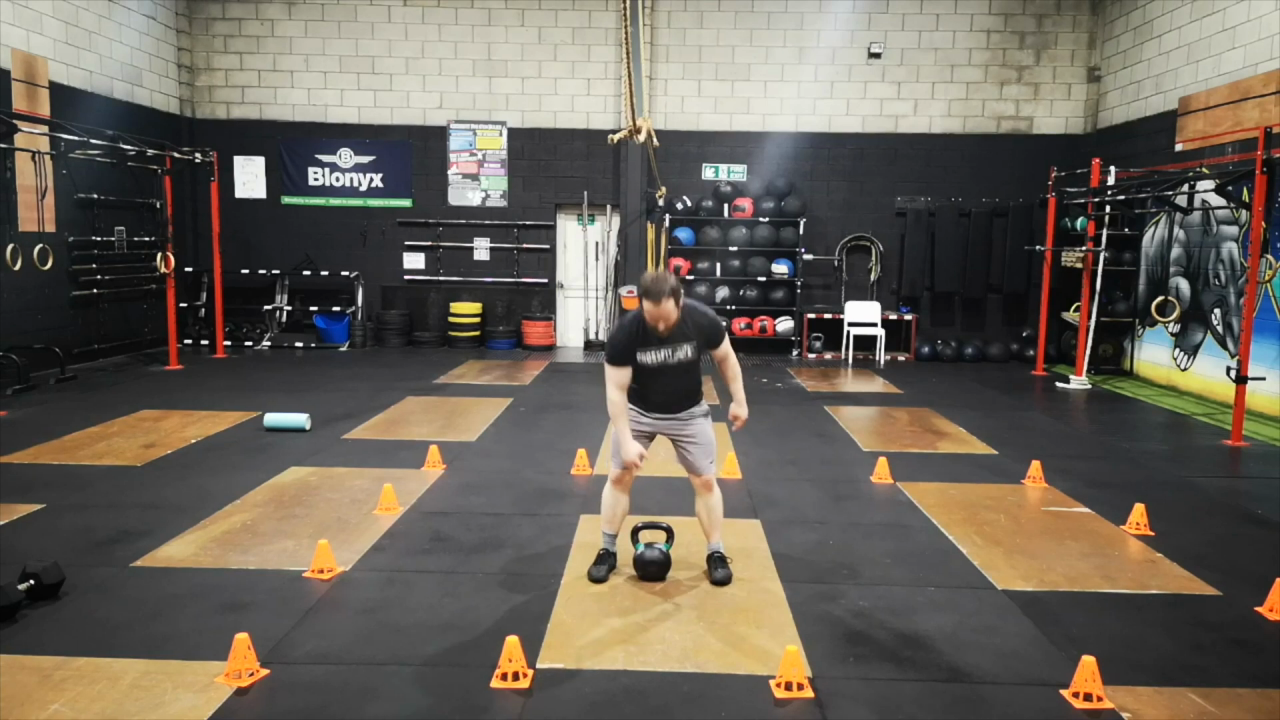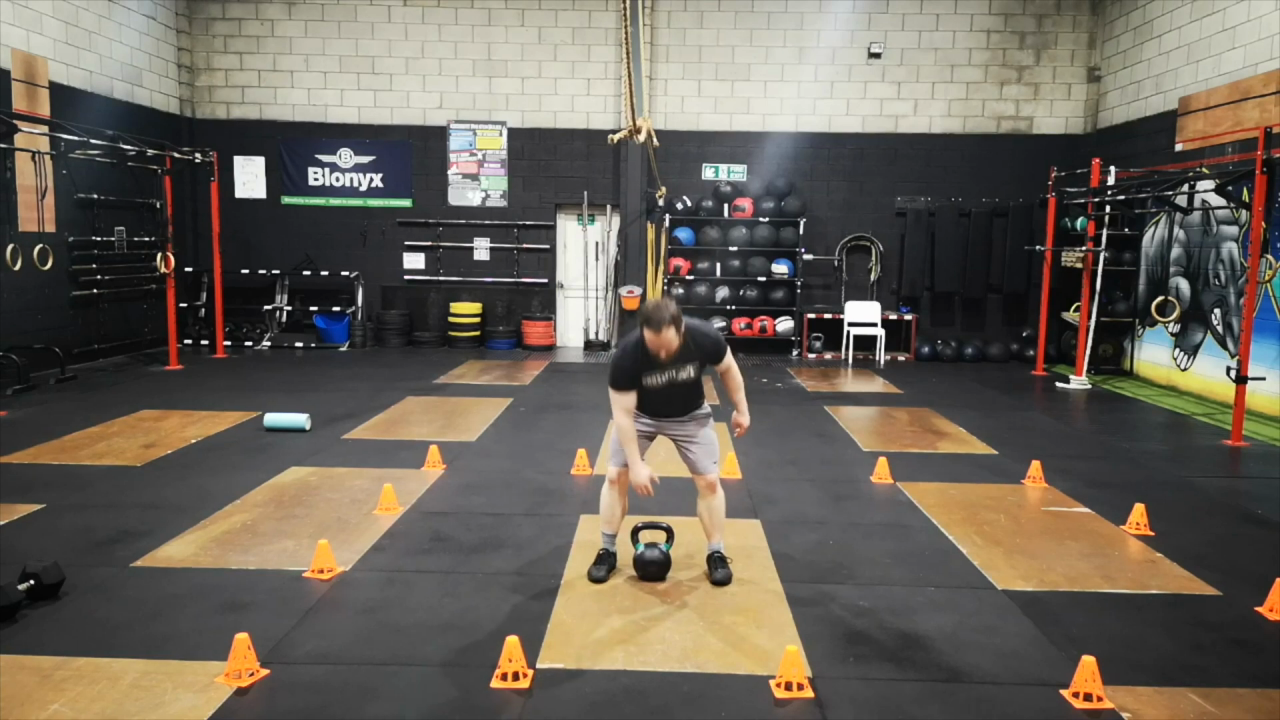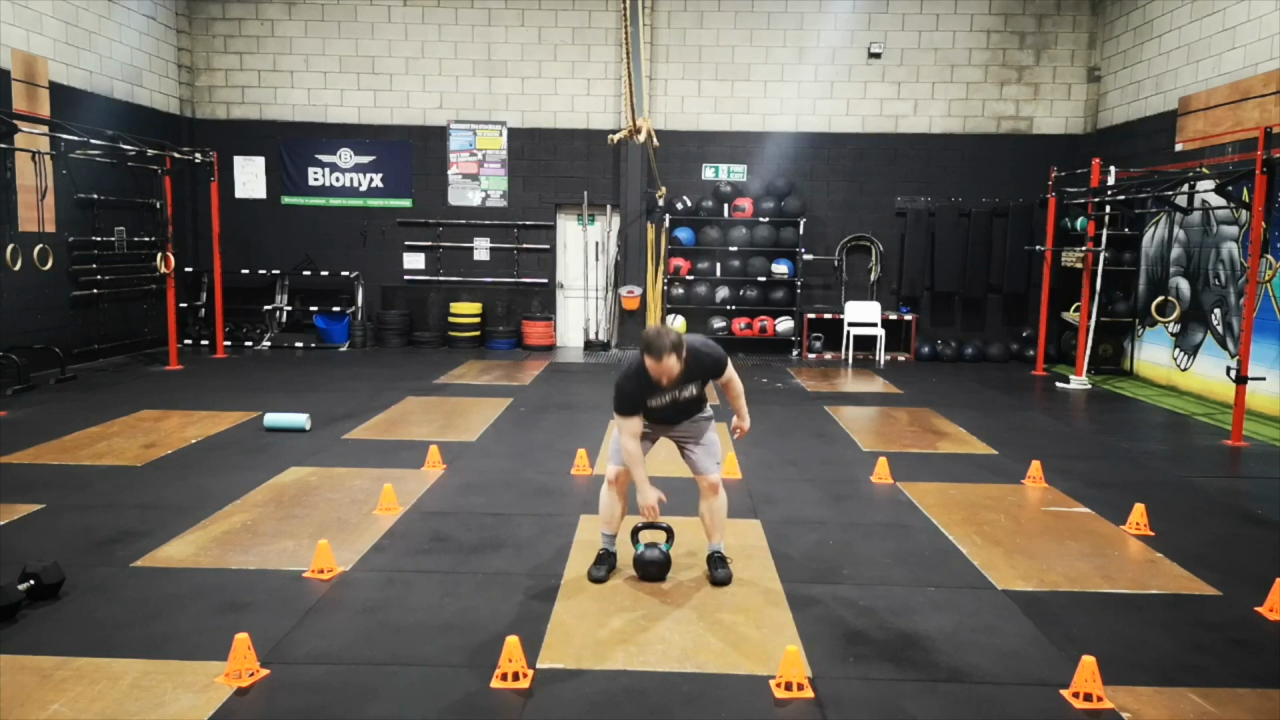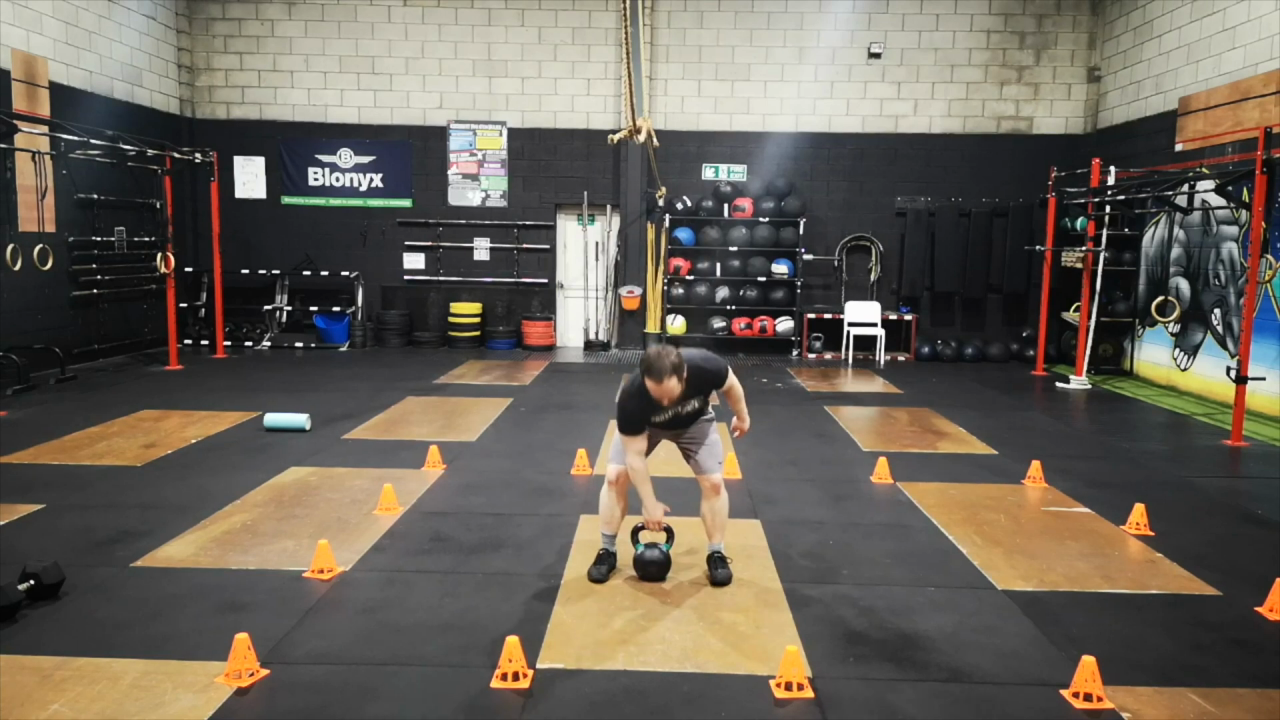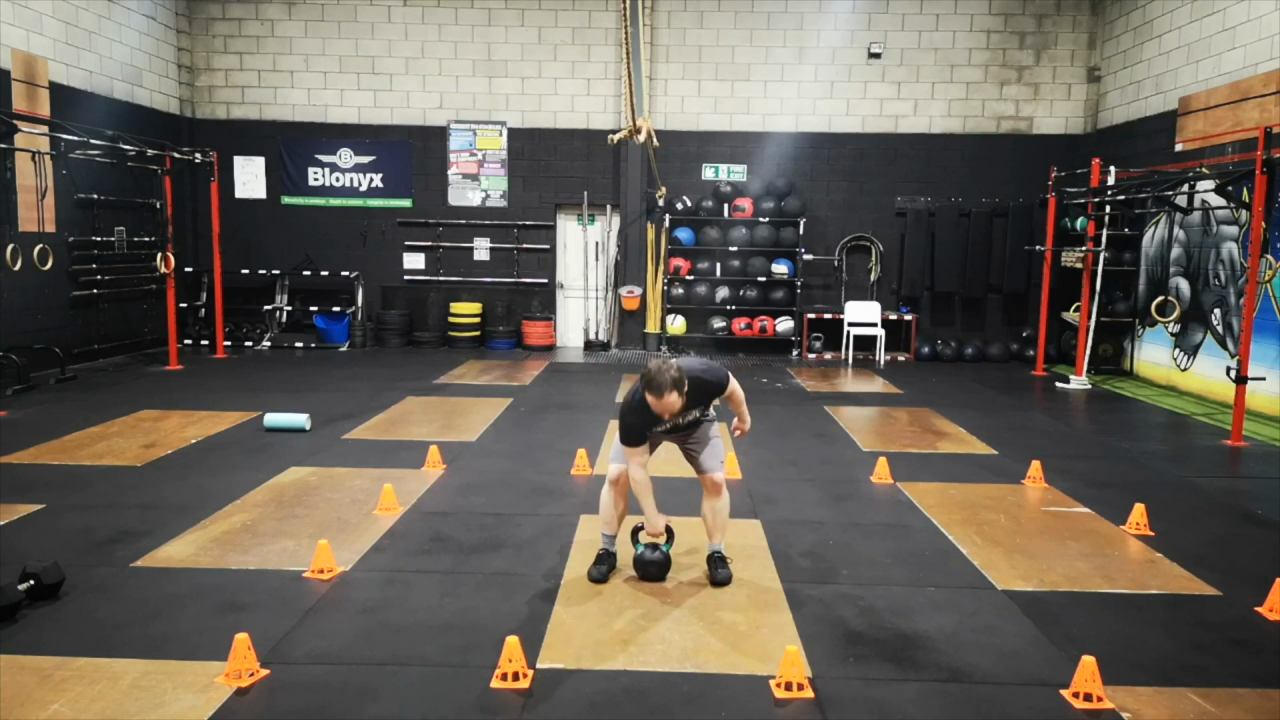
dt=0.1s
person 1, frame 1
left shoulder: (703, 320)
right shoulder: (624, 332)
left elbow: (725, 357)
right elbow: (616, 389)
left wrist: (739, 400)
right wrist: (625, 440)
left hip: (689, 411)
right hip: (639, 411)
left knee: (705, 479)
right knee: (619, 475)
left ankle: (716, 553)
right ankle: (607, 550)
person 1, frame 2
left shoulder: (705, 337)
right shoulder: (627, 354)
left elbow: (728, 369)
right elbow: (622, 414)
left wrist: (741, 409)
right wrist: (636, 464)
left hip: (690, 415)
right hip: (642, 414)
left knee: (709, 480)
right knee: (616, 477)
left ankle: (716, 553)
right ankle: (607, 551)
person 1, frame 3
left shoulder: (706, 354)
right shoulder: (629, 379)
left elbow: (729, 379)
right elbow: (629, 438)
left wrist: (741, 414)
right wrist: (644, 488)
left hip: (692, 418)
right hip: (644, 421)
left knee: (711, 480)
right knee: (615, 475)
left ankle: (716, 554)
right ankle: (607, 551)
person 1, frame 4
left shoulder: (707, 367)
right shoulder: (632, 396)
left elbow: (730, 386)
right elbow: (634, 456)
left wrist: (742, 416)
right wrist: (650, 505)
left hip: (694, 422)
right hip: (644, 426)
left knee: (713, 481)
right knee: (616, 476)
left ankle: (716, 554)
right ankle: (607, 551)
person 1, frame 5
left shoulder: (707, 376)
right shoulder: (633, 409)
left elbow: (732, 388)
right elbow: (637, 468)
left wrist: (743, 416)
right wrist: (651, 516)
left hip: (696, 422)
right hip: (645, 428)
left knee: (715, 480)
right knee: (617, 476)
left ankle: (716, 554)
right ankle: (607, 552)
